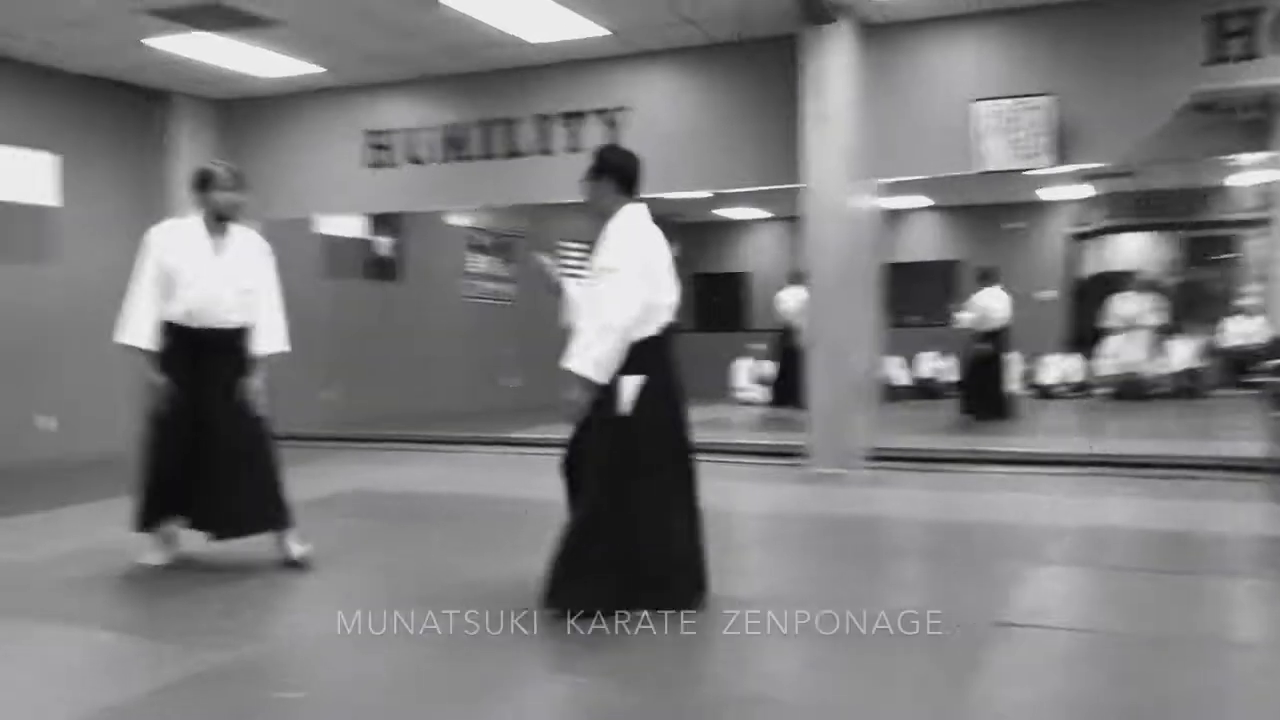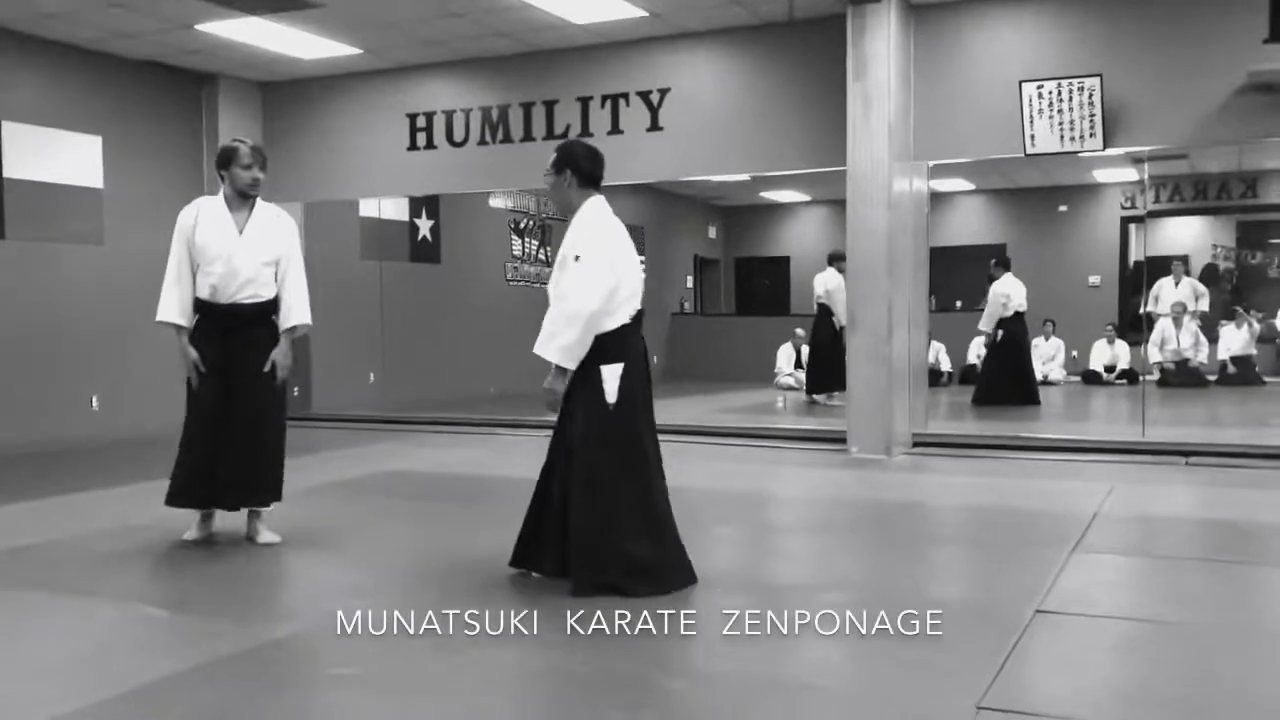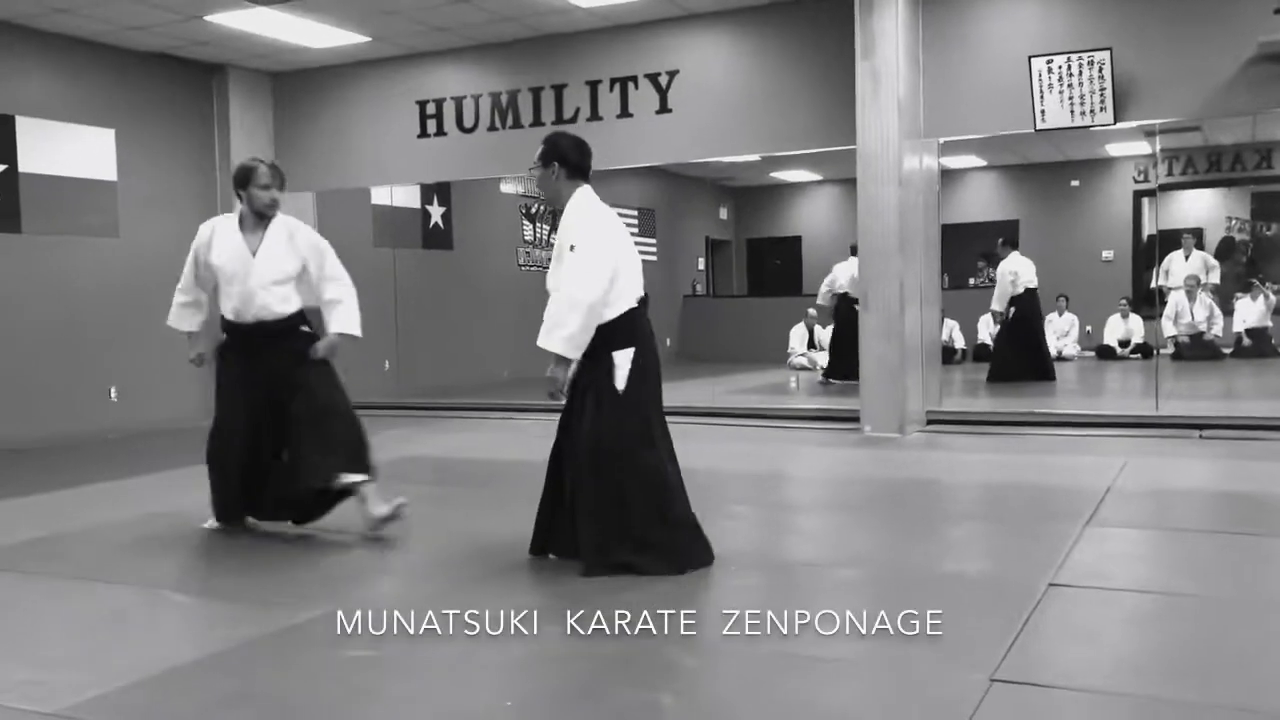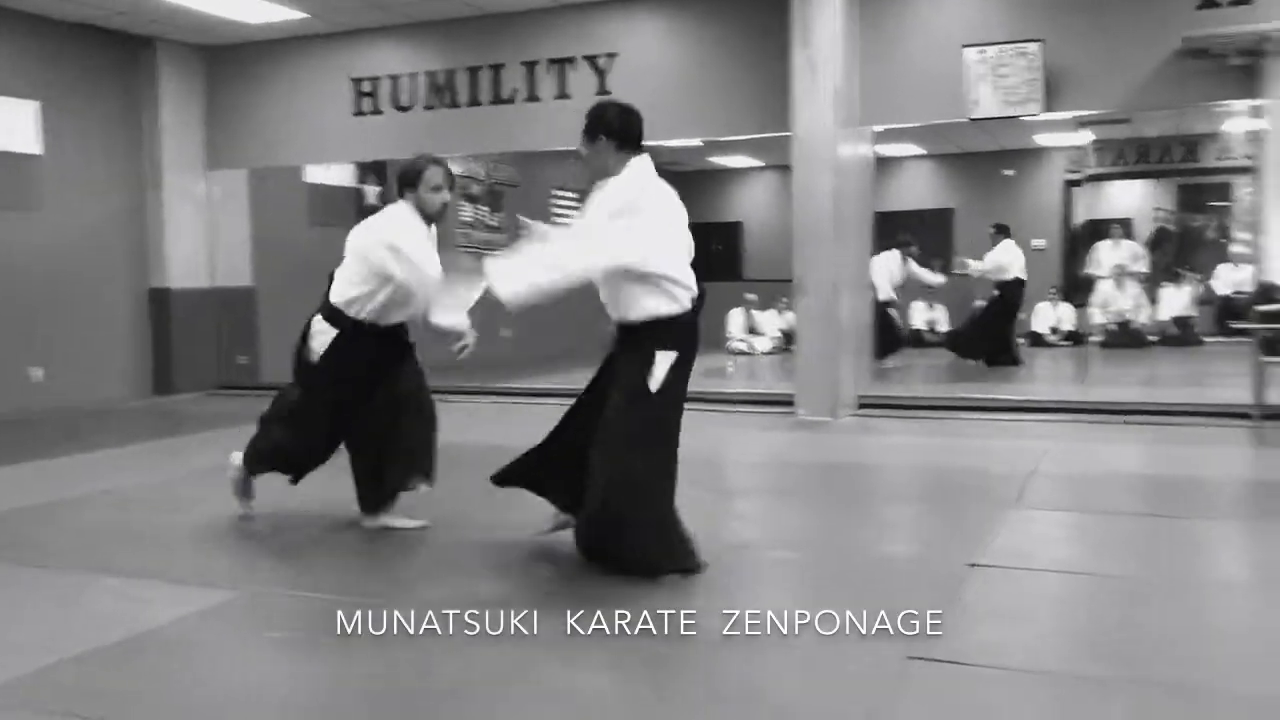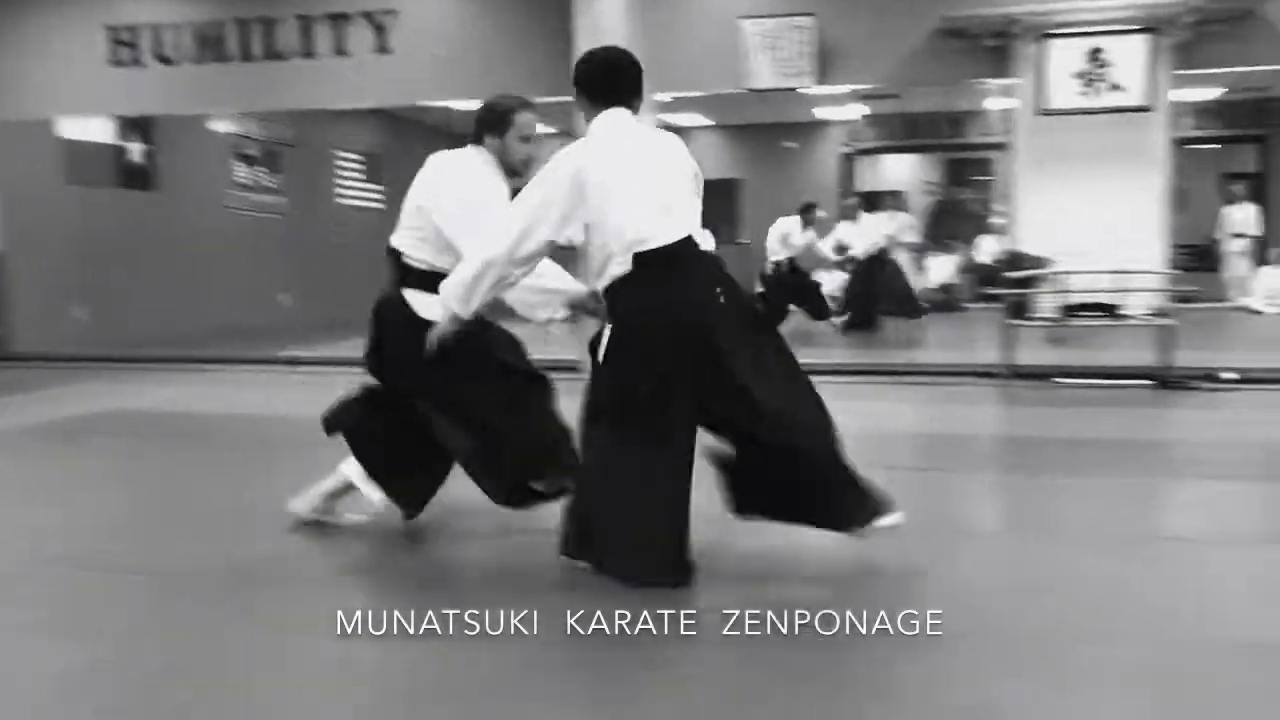
dt=0.5s
person 1, frame 1
left shoulder: (626, 235)
right shoulder: (636, 232)
left elbow: (619, 315)
left wrist: (585, 380)
left hip: (634, 373)
right hip: (638, 371)
left knee: (632, 481)
right knee: (603, 475)
left ankle: (655, 589)
person 1, frame 2
left shoulder: (591, 227)
right shoulder: (596, 224)
left elbow: (581, 306)
left wrist: (559, 368)
right wrist: (564, 363)
left hip: (609, 361)
right hip: (603, 361)
left knee: (620, 468)
right knee: (575, 462)
left ankle: (654, 569)
right ankle: (561, 558)
person 1, frame 3
left shoulder: (584, 218)
right shoulder: (584, 216)
left elbow: (581, 293)
left wrist: (559, 356)
right wrist: (568, 354)
left hip: (620, 347)
right hip: (608, 346)
left knee: (628, 454)
right knee: (582, 445)
left ankle: (679, 548)
right ankle: (576, 537)
person 1, frame 4
left shoulder: (632, 197)
right shoulder: (634, 190)
left elbow: (576, 259)
right elbow: (575, 245)
left wrist: (496, 273)
right wrist: (545, 237)
left hip: (661, 341)
right hip: (645, 336)
left knee: (631, 452)
right knee: (593, 423)
left ankle: (657, 553)
right ankle: (581, 505)
person 1, frame 5
left shoulder: (571, 163)
right shoulder: (671, 148)
left elbow: (508, 245)
left wrist: (452, 312)
left hip: (638, 304)
right hip: (705, 284)
left knee: (620, 430)
right knee: (774, 400)
left ankle: (623, 550)
right ankle: (855, 507)
person 2, frame 1
left shoulder: (253, 246)
right shoulder: (167, 236)
left elbow: (264, 306)
right elbow: (147, 298)
left wrist: (258, 367)
right wrist: (150, 363)
left hip: (229, 354)
right hip: (180, 352)
left knee: (248, 444)
right knee: (170, 447)
left ankle: (282, 535)
right ankle: (165, 536)
person 2, frame 2
left shoulder: (280, 221)
right shoulder: (194, 215)
left elbow: (292, 282)
right elbow: (180, 279)
left wrist: (286, 342)
right wrist: (184, 341)
left hip: (260, 329)
right hip: (211, 329)
left knee: (261, 425)
right knee: (206, 423)
left ankle: (255, 517)
right ankle: (205, 515)
person 2, frame 3
left shoulder: (297, 235)
right shoulder: (211, 234)
left elbow: (338, 285)
right elbow: (192, 289)
left wrist: (336, 334)
right wrist: (194, 338)
left hip: (291, 342)
right hip: (240, 347)
left knee: (329, 411)
right knee: (233, 434)
left ankle: (371, 506)
right ankle: (232, 508)
person 2, frame 4
left shoulder: (421, 230)
right shoulder: (395, 230)
left elbow: (434, 288)
right elbow: (426, 284)
left wrist: (462, 328)
left hip: (386, 335)
right hip: (340, 338)
left knee: (406, 410)
right knee: (310, 418)
left ankle: (377, 508)
right ankle: (246, 465)
person 2, frame 5
left shoulder: (447, 166)
right shoulder: (472, 185)
right wrist: (572, 287)
left hip: (414, 308)
right hip: (424, 312)
left knee: (415, 422)
right knee: (509, 398)
left ankle: (322, 498)
right ankle: (566, 491)
